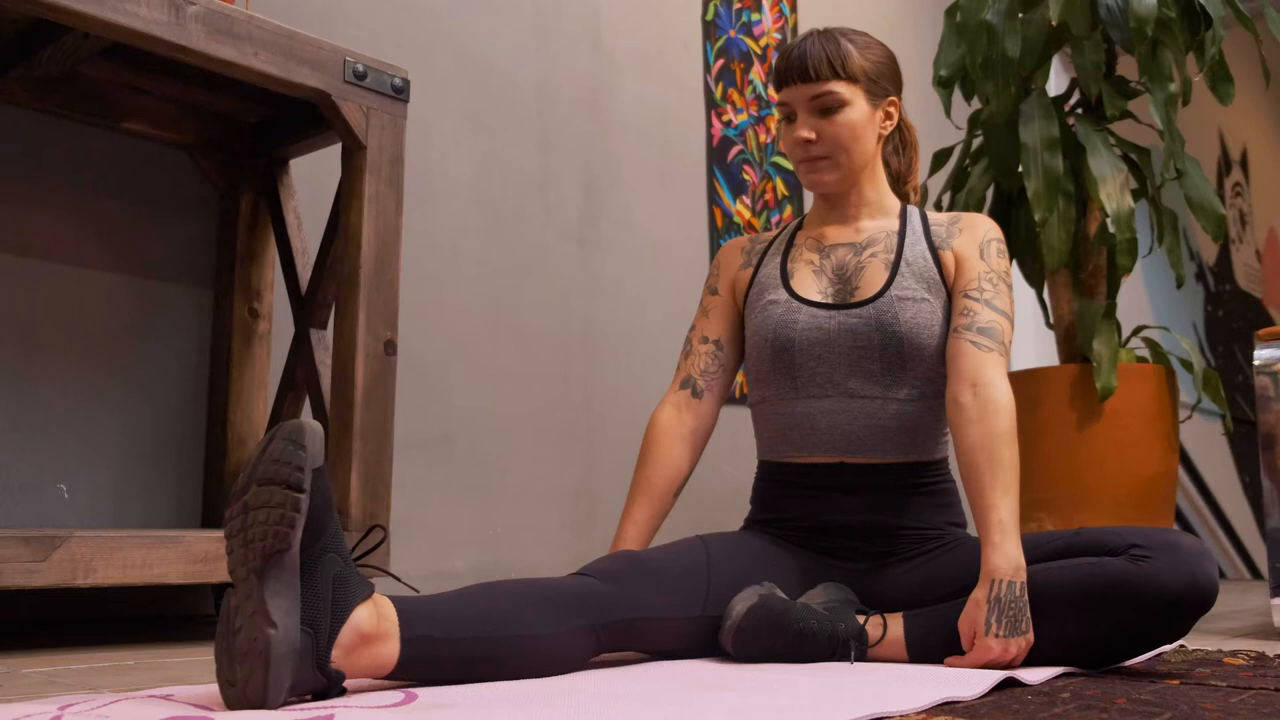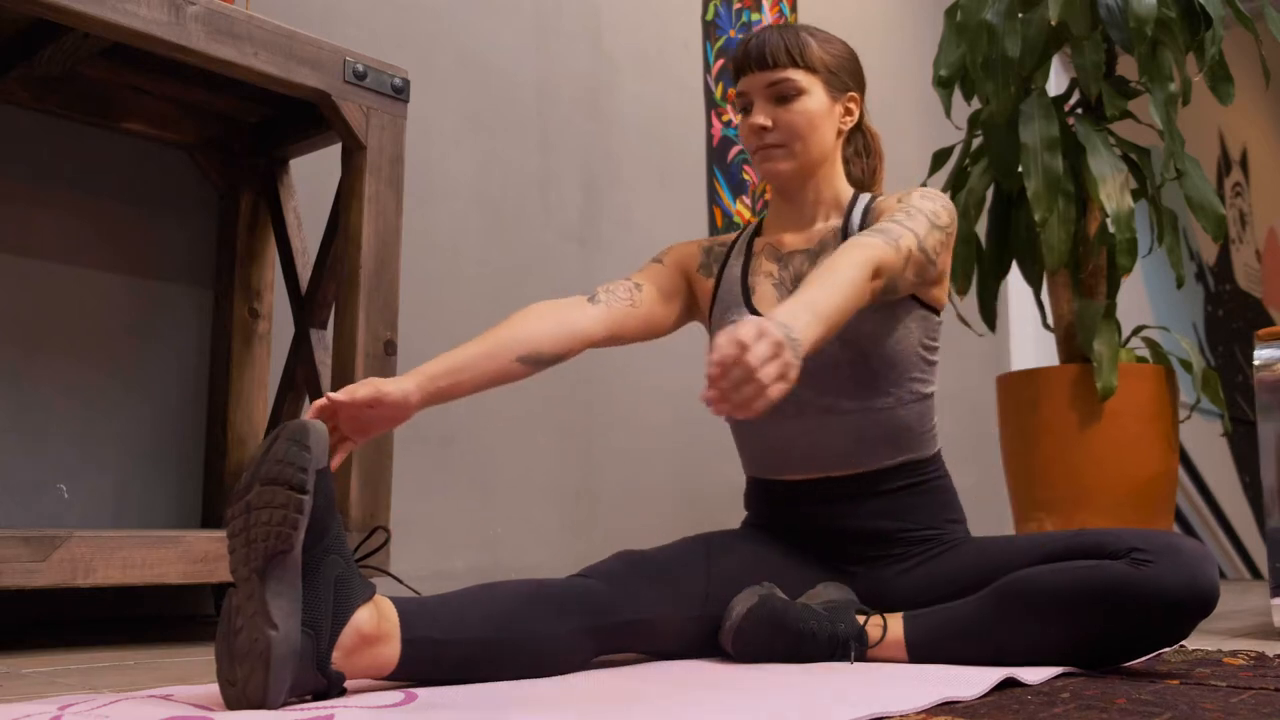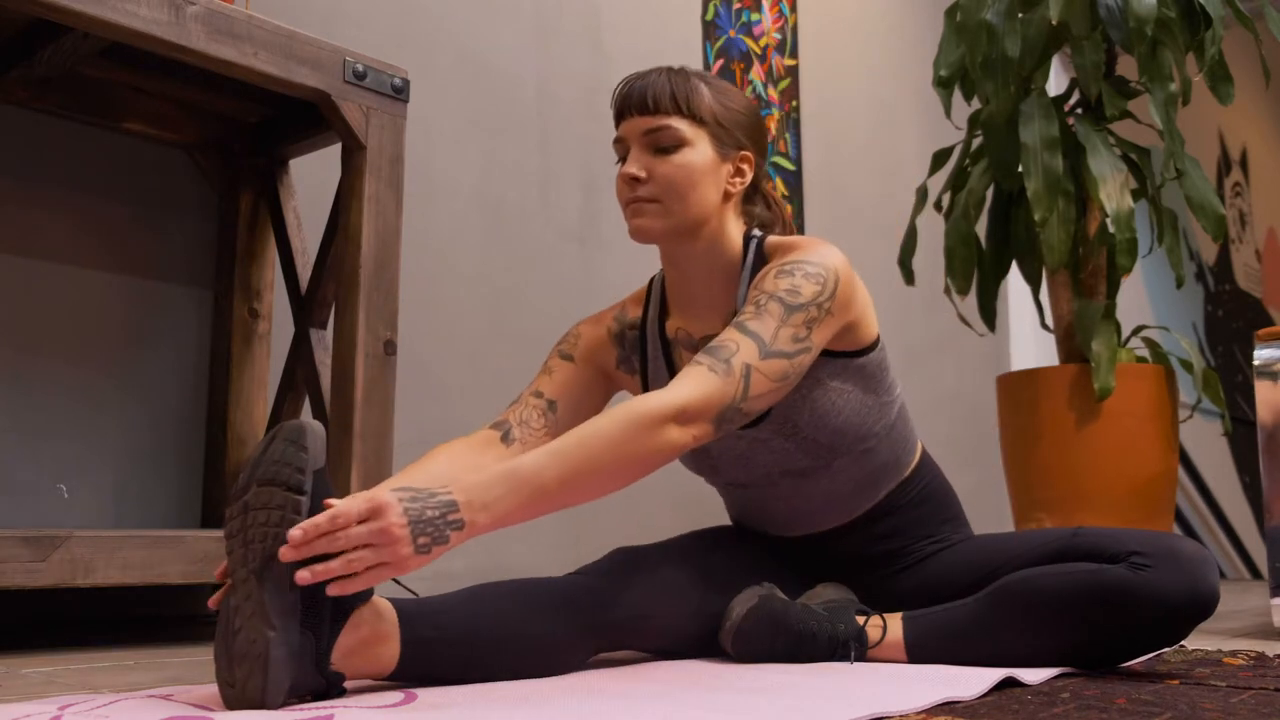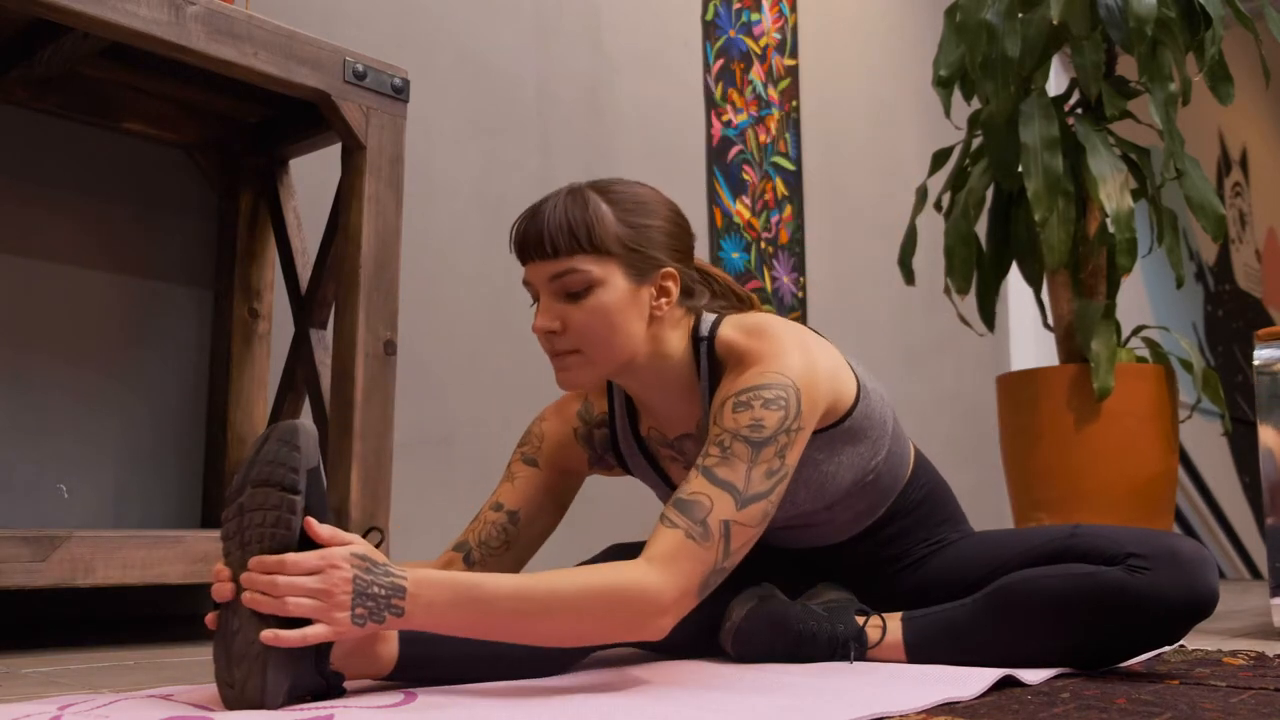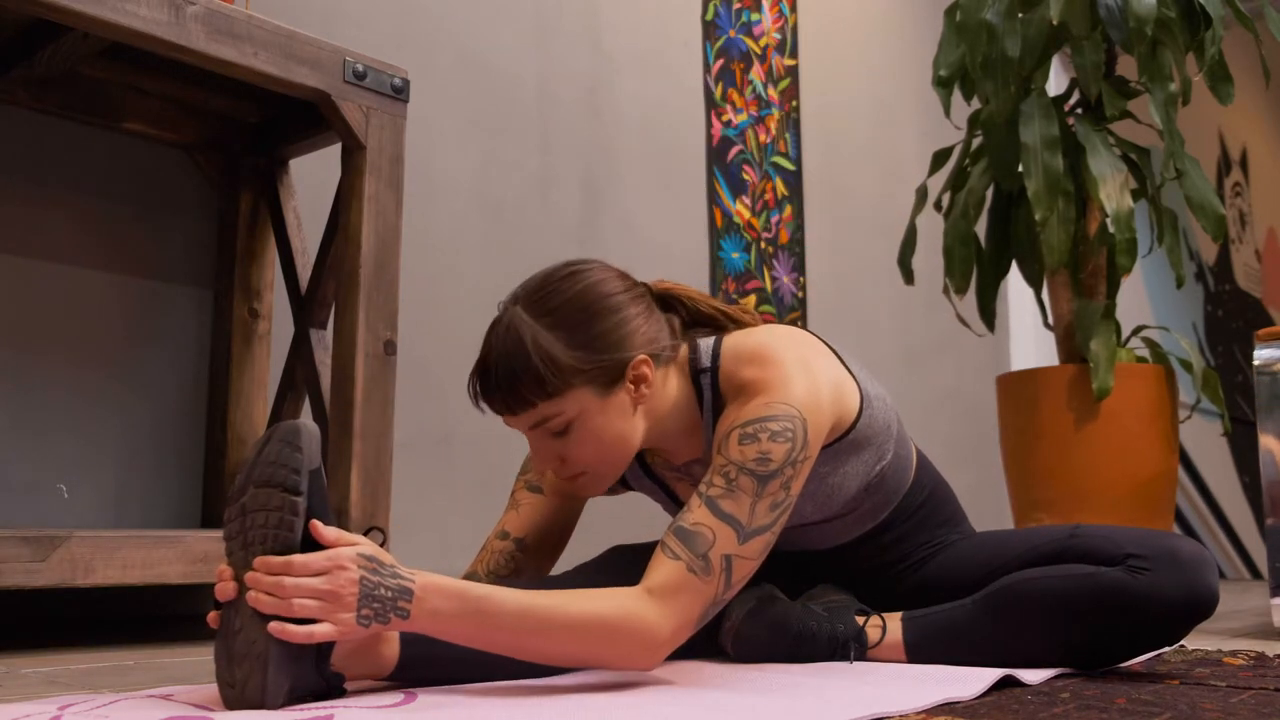
dt=1s
person 1, frame 1
left shoulder: (962, 241)
right shoulder: (745, 262)
left elbow: (980, 388)
right elbow: (686, 406)
left wrist: (1003, 568)
right wrist: (619, 555)
left hip: (920, 545)
right hip: (783, 543)
left knee: (1182, 571)
right knee: (614, 597)
left ankle: (858, 637)
right ankle: (350, 627)
person 1, frame 2
left shoulder: (920, 218)
right shoulder: (703, 264)
left elbow: (851, 271)
right elbow: (570, 319)
left wrist: (789, 328)
right wrist: (410, 388)
left hip: (916, 546)
right hip: (779, 548)
left knee: (1183, 575)
right knee: (612, 593)
right ankle: (348, 628)
person 1, frame 3
left shoulder: (812, 274)
right shoulder: (613, 337)
left elbow: (680, 418)
right elbow: (497, 444)
left wrist: (451, 514)
right wrist: (367, 511)
left hip: (915, 560)
right hip: (776, 567)
left knee: (1179, 577)
right knee: (618, 590)
left ankle: (856, 638)
person 1, frame 4
left shoulder: (772, 365)
right shoulder: (578, 426)
left elbow: (662, 596)
right elbow: (470, 569)
left wrist: (405, 593)
right wrist: (373, 599)
left hip: (914, 562)
right hip: (779, 581)
left knee: (1178, 577)
right knee: (609, 577)
person 1, frame 5
left shoulder: (777, 384)
right shoulder: (586, 433)
left elbow: (658, 625)
right elbow: (495, 589)
left wrist: (411, 596)
right wrist: (373, 633)
left hip: (916, 566)
right hip: (781, 588)
left knee: (1178, 578)
right knee: (622, 572)
